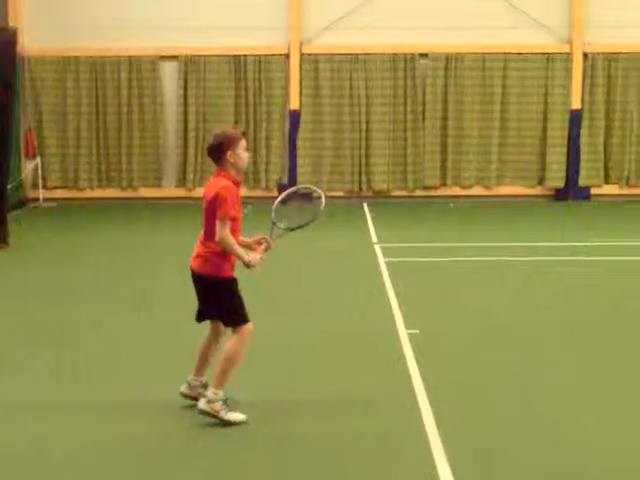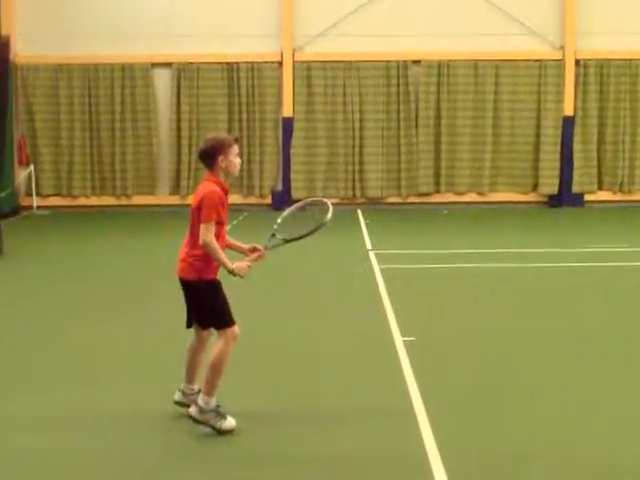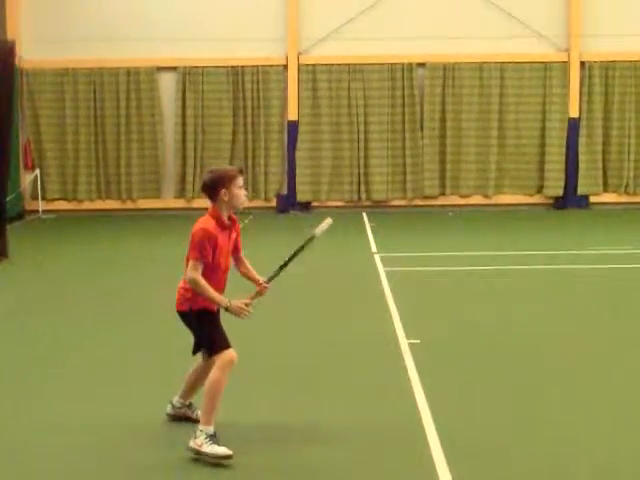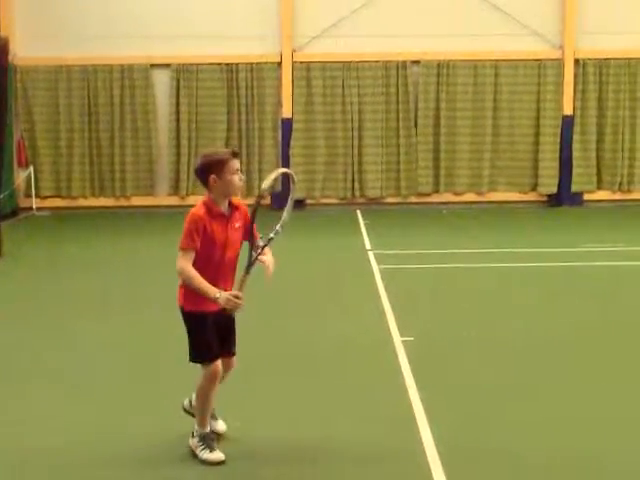
dt=1s
person 1, frame 1
left shoulder: (216, 184)
right shoulder: (226, 189)
right elbow: (222, 237)
left wrist: (248, 242)
right wrist: (246, 259)
left hip: (204, 266)
right hip: (216, 270)
left knee: (218, 327)
right knee: (243, 330)
left ankle: (195, 384)
right ankle: (213, 399)
person 1, frame 2
left shoulder: (212, 189)
right shoulder: (213, 193)
right elbow: (206, 240)
left wrist: (243, 248)
right wrist: (231, 267)
left hip: (193, 271)
right hip: (200, 272)
left knee: (203, 331)
right knee: (229, 333)
left ankle: (187, 390)
right ankle: (206, 405)
person 1, frame 3
left shoulder: (232, 224)
right shoulder: (206, 230)
left elbow: (239, 260)
right elbow: (192, 277)
left wrist: (257, 281)
right wrist: (228, 304)
left hip: (207, 303)
right hip: (194, 303)
left knee: (212, 358)
right knee: (226, 358)
left ankle: (180, 404)
right ankle: (203, 435)
person 1, frame 4
left shoulder: (241, 211)
right shoulder: (198, 217)
left elbow: (259, 244)
right elbow: (183, 267)
left wrist: (267, 257)
right wrist: (216, 294)
left hip: (224, 302)
right hip: (197, 304)
left knee: (228, 362)
right knee: (213, 368)
left ankle: (196, 402)
right ankle: (200, 434)
